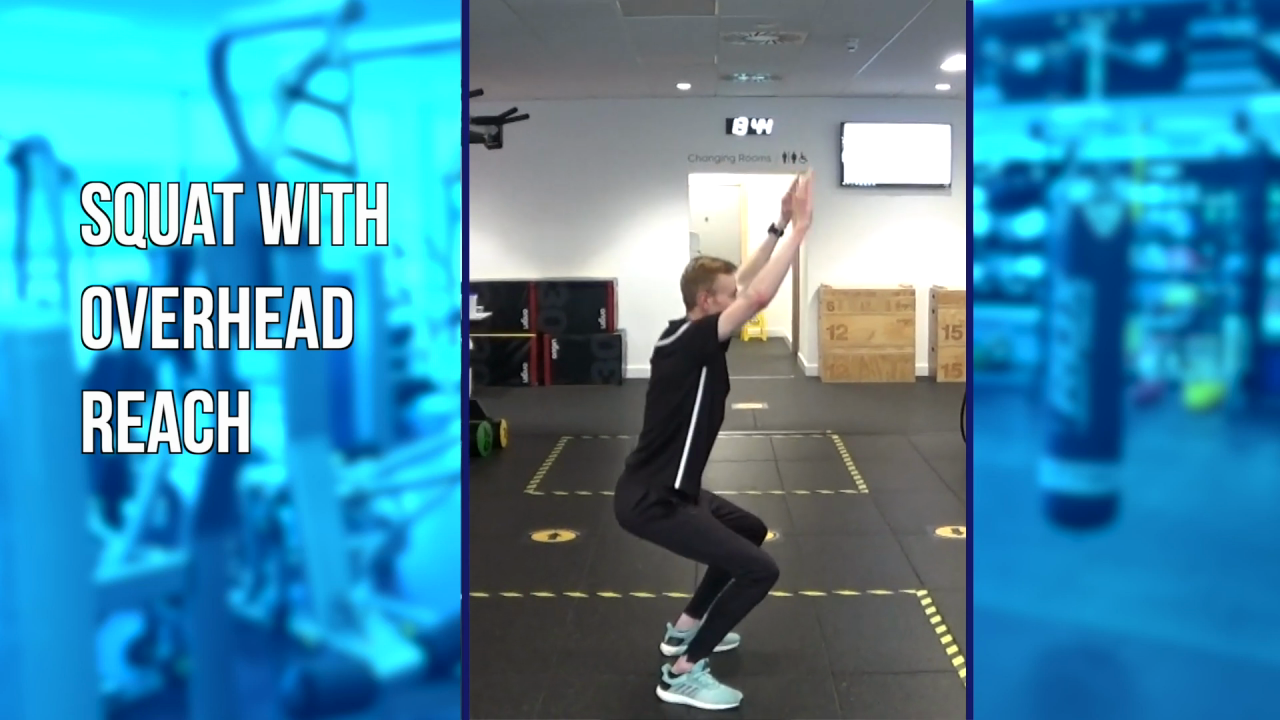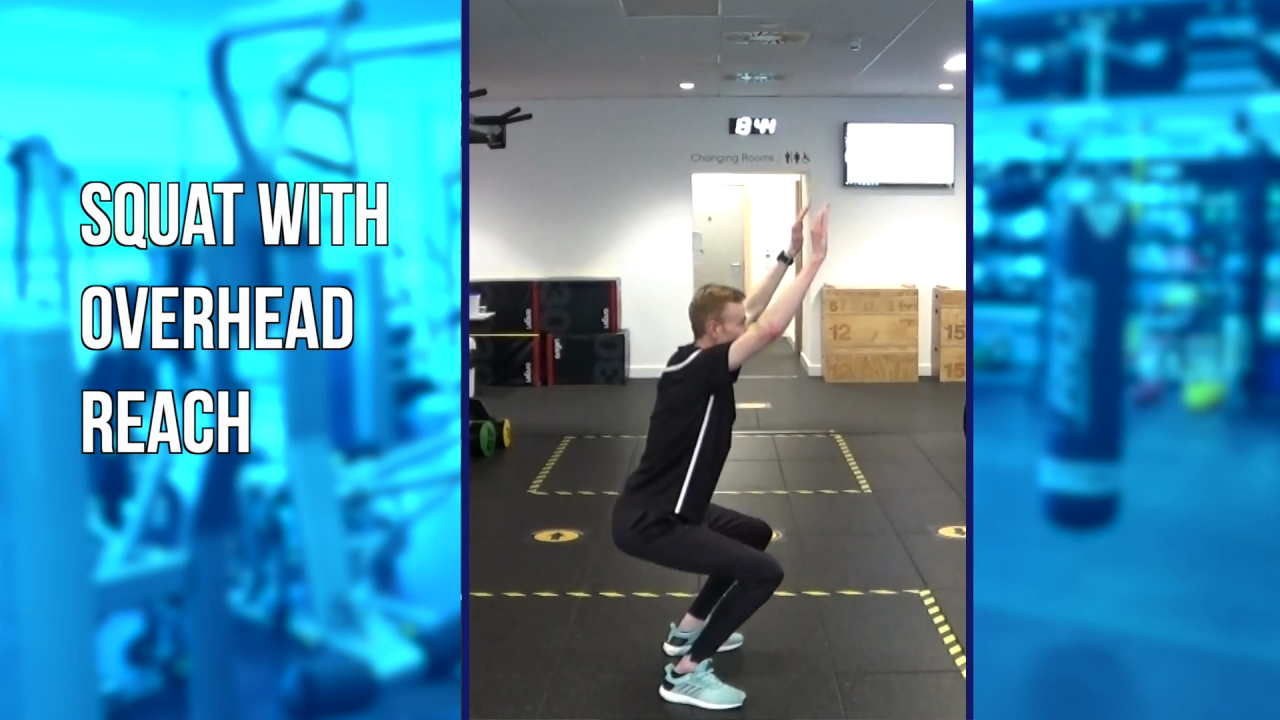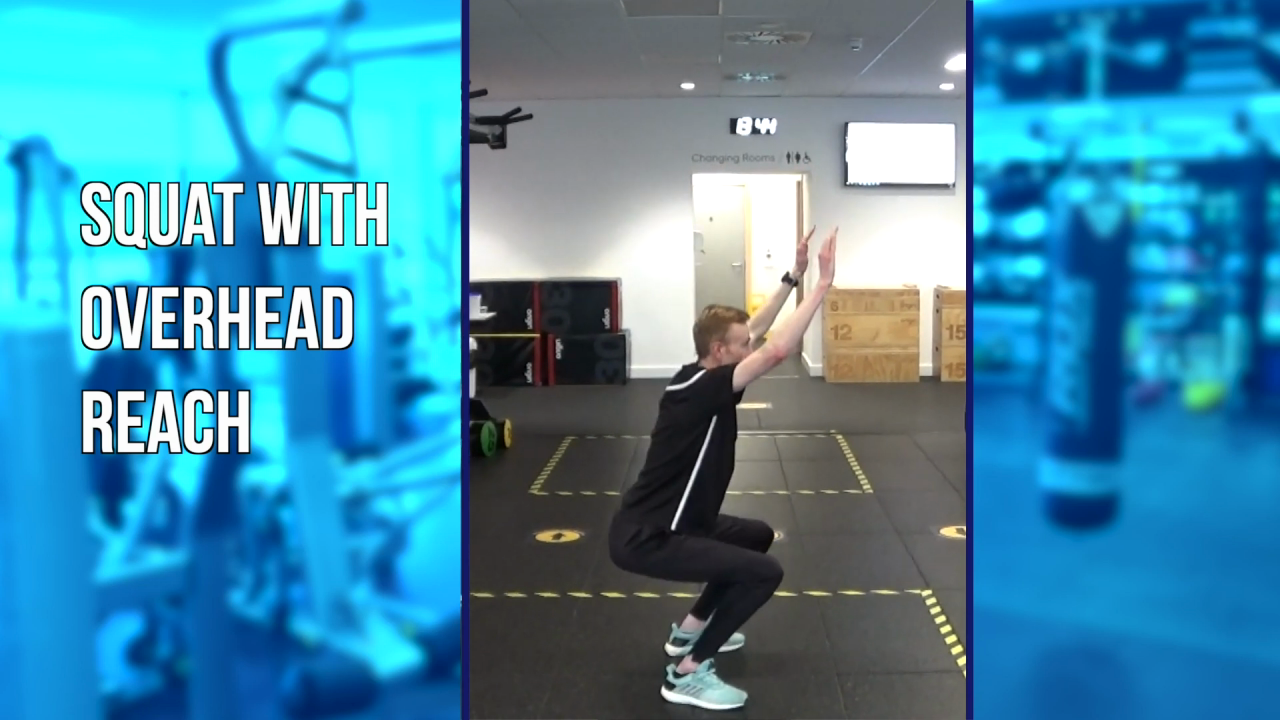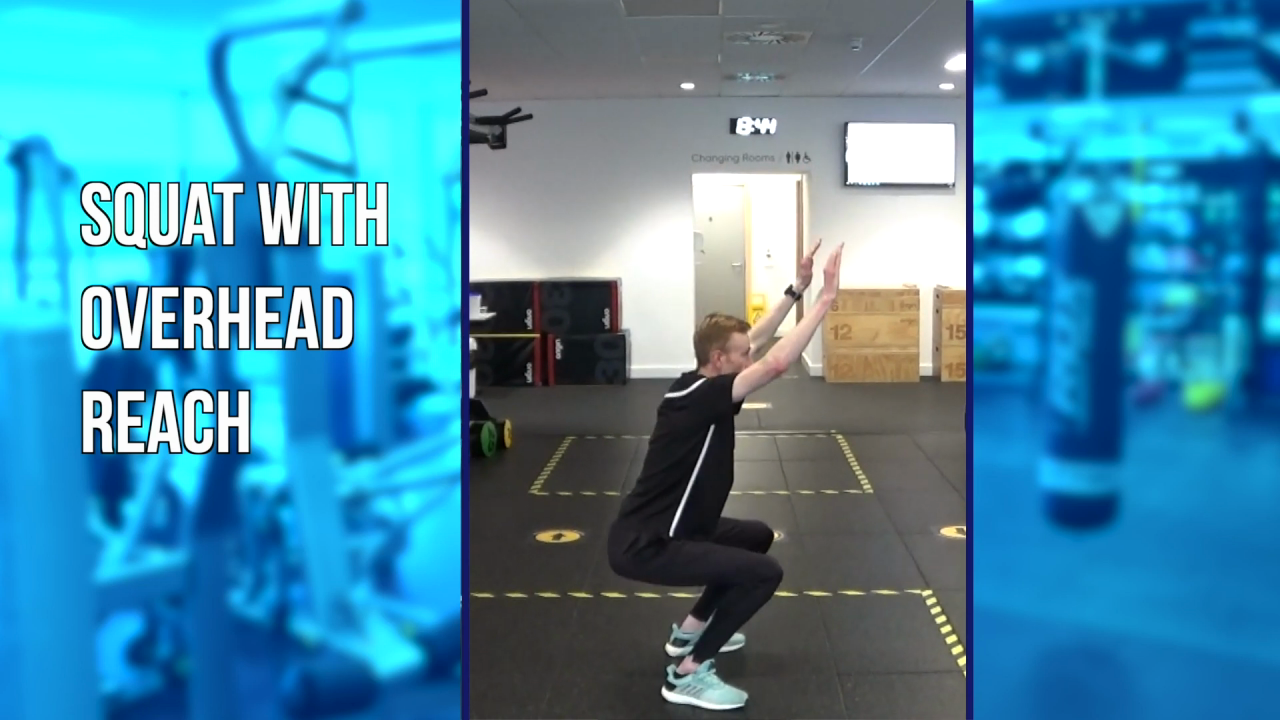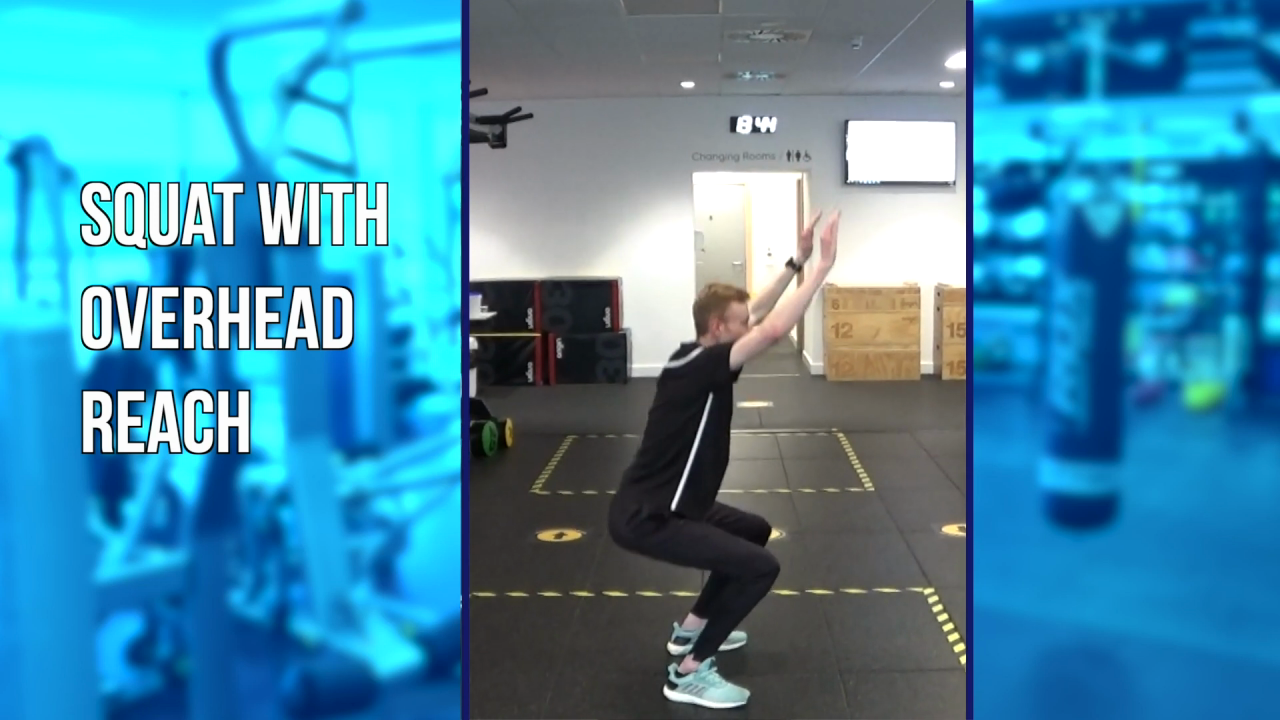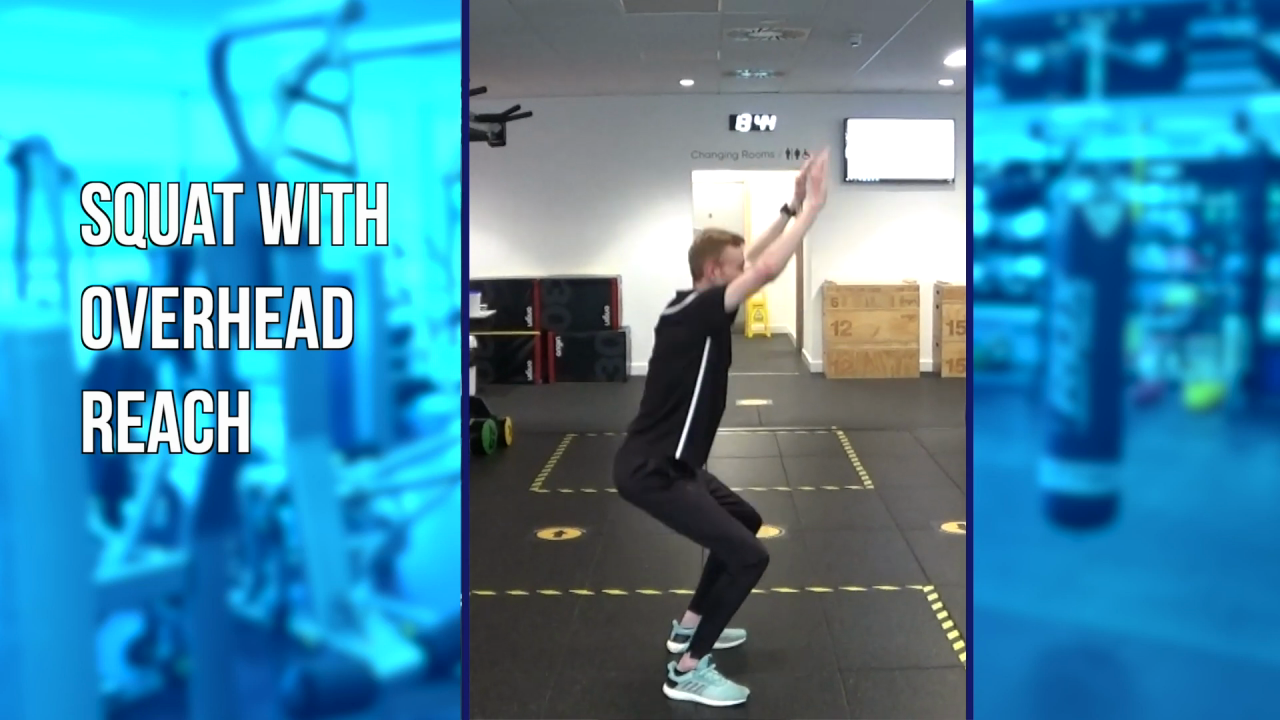
dt=0.2s
person 1, frame 1
left shoulder: (687, 335)
right shoulder: (692, 341)
left elbow: (747, 284)
right elbow: (759, 296)
left wrist: (779, 227)
right wrist: (799, 228)
left hip: (667, 487)
right hip: (651, 500)
left knee: (751, 531)
right knee: (759, 569)
left ankle: (686, 626)
right ankle: (683, 671)
person 1, frame 2
left shoulder: (693, 360)
right shoulder: (701, 369)
left elbow: (754, 313)
right elbow: (770, 329)
left wrist: (787, 255)
right wrist: (814, 262)
left hip: (664, 507)
right hip: (648, 522)
left knee: (756, 534)
right knee: (763, 572)
left ankle: (689, 627)
right ankle: (686, 671)
person 1, frame 3
left shoulder: (698, 378)
right shoulder: (704, 391)
left elbow: (758, 330)
right elbow: (777, 351)
left wrist: (793, 276)
right wrist: (821, 285)
left hip: (661, 524)
right hip: (644, 539)
left knee: (758, 537)
right knee: (763, 573)
left ankle: (690, 629)
right ankle: (687, 672)
person 1, frame 4
left shoulder: (699, 387)
right shoulder: (703, 399)
left elbow: (758, 339)
right elbow: (776, 364)
left wrist: (796, 289)
right wrist: (825, 299)
left hip: (658, 531)
right hip: (642, 547)
left knee: (758, 537)
right knee: (764, 572)
left ankle: (690, 629)
right ankle: (688, 673)
person 1, frame 5
left shoulder: (699, 360)
right shoulder: (701, 367)
left elbow: (759, 317)
right elbow: (773, 331)
left wrist: (797, 261)
right wrist: (822, 267)
left hip: (664, 507)
right hip: (645, 519)
left knee: (755, 532)
right knee: (760, 567)
left ankle: (692, 627)
right ankle: (689, 671)
person 1, frame 6
left shoulder: (694, 309)
right shoulder: (696, 312)
left elbow: (755, 262)
right elbow: (767, 270)
left wrist: (791, 208)
right wrist: (811, 208)
left hip: (669, 463)
right hip: (651, 470)
left knee: (745, 523)
right knee: (748, 557)
left ankle: (691, 623)
right ankle: (689, 669)
